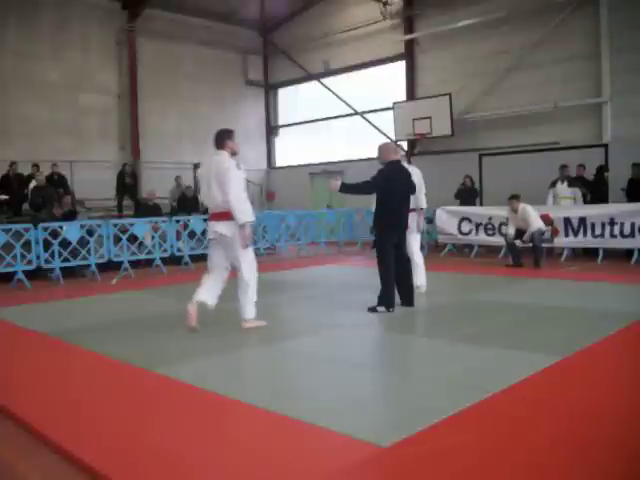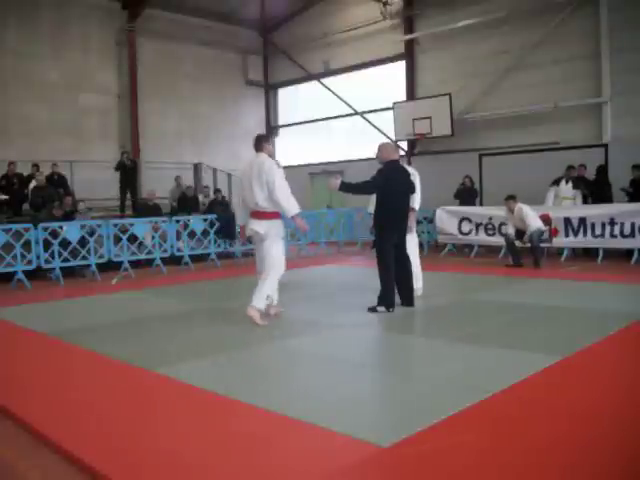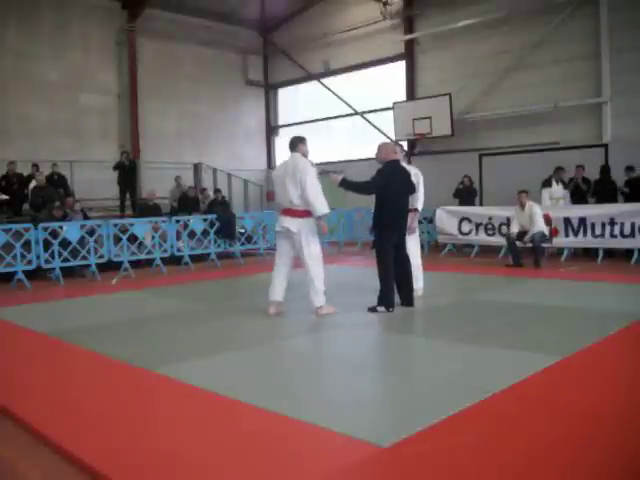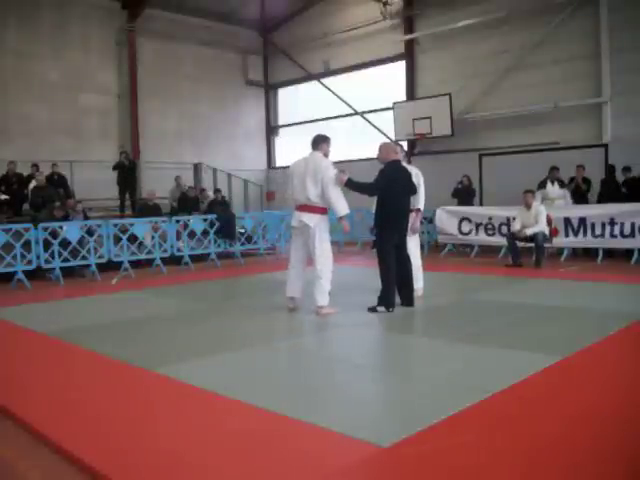
dt=0.5s
person 1, frame 1
left shoulder: (205, 167)
right shoulder: (231, 165)
right elbow: (236, 197)
right wrist: (245, 225)
left hip: (215, 223)
right hip: (232, 223)
left knee: (217, 269)
right knee: (247, 269)
left ankle: (196, 304)
right ankle: (248, 317)
person 1, frame 2
left shoulder: (247, 169)
right shoulder: (270, 165)
left elbow: (243, 200)
right elbow: (281, 192)
left wrist: (243, 224)
right wrist: (296, 216)
left hip: (254, 220)
right hip: (270, 222)
left knee: (264, 266)
right knee: (274, 267)
left ankle: (270, 305)
right ankle: (255, 306)
person 1, frame 3
left shoulder: (279, 169)
right shoulder: (304, 165)
right elbow: (312, 192)
right wrist: (321, 217)
left hip: (284, 219)
right hip: (302, 220)
left knee: (281, 263)
right knee: (314, 263)
left ankle: (274, 304)
right ankle: (320, 305)
person 1, frame 4
left shoulder: (296, 165)
right shoulder: (324, 164)
left elbow: (292, 191)
right elbow: (332, 191)
right wrist: (342, 217)
left hip: (299, 214)
right hip: (317, 217)
left knee: (296, 259)
right knee: (323, 261)
left ankle: (292, 299)
right ankle: (322, 305)
person 2, frame 1
left shoulder: (386, 172)
right shoulder: (404, 172)
left elbow: (368, 187)
right elbow: (412, 189)
left wrist: (341, 187)
left hip: (386, 224)
right hip: (400, 223)
left knee: (386, 262)
right knee: (401, 259)
left ankle: (386, 302)
right ankle: (407, 298)
person 2, frame 2
left shoulder: (386, 172)
right shoulder: (403, 172)
left elbow: (368, 187)
right elbow: (411, 189)
left wrist: (341, 185)
left hip: (386, 223)
right hip: (400, 223)
left knee: (386, 261)
right knee: (401, 258)
left ankle: (387, 302)
right ankle: (407, 298)
person 2, frame 3
left shoulder: (385, 172)
right shoulder: (403, 172)
left elbow: (368, 188)
right elbow: (411, 189)
left wrist: (342, 182)
left hip: (386, 223)
right hip: (399, 222)
left knee: (385, 261)
right knee: (401, 259)
left ankle: (386, 302)
right ankle: (407, 298)
person 2, frame 4
left shoulder: (388, 172)
right shoulder: (404, 171)
left elbow: (372, 189)
right elbow: (412, 190)
left wrist: (347, 182)
left hip: (387, 223)
right hip: (400, 222)
left knee: (387, 261)
right knee: (401, 258)
left ankle: (387, 302)
right ankle: (407, 298)
person 3, frame 1
left shoulder: (411, 171)
right shoulder: (385, 174)
left elbow: (419, 193)
right elbow: (379, 195)
left wrist: (421, 215)
right wrist: (378, 216)
left hip: (408, 216)
right hip: (391, 218)
left knee: (412, 251)
right knee: (390, 252)
left ankle: (419, 283)
right ankle: (396, 283)
person 3, frame 2
left shoulder: (409, 172)
left elbow: (415, 195)
right elbow: (377, 195)
left wrist: (412, 215)
left knee: (410, 251)
left ankle: (416, 286)
person 3, frame 3
left shoulder: (413, 172)
left elbow: (418, 196)
left wrist: (414, 218)
left hip: (407, 217)
left knee: (411, 252)
left ankle: (416, 287)
person 3, frame 4
left shoulder: (413, 172)
right shoulder: (388, 173)
left elbow: (419, 197)
right elbow: (380, 196)
left wrist: (417, 220)
right wrist: (377, 219)
left hip: (407, 218)
right hip: (391, 219)
left knee: (411, 253)
right knee: (392, 254)
left ankle: (416, 286)
right ankle: (397, 285)
